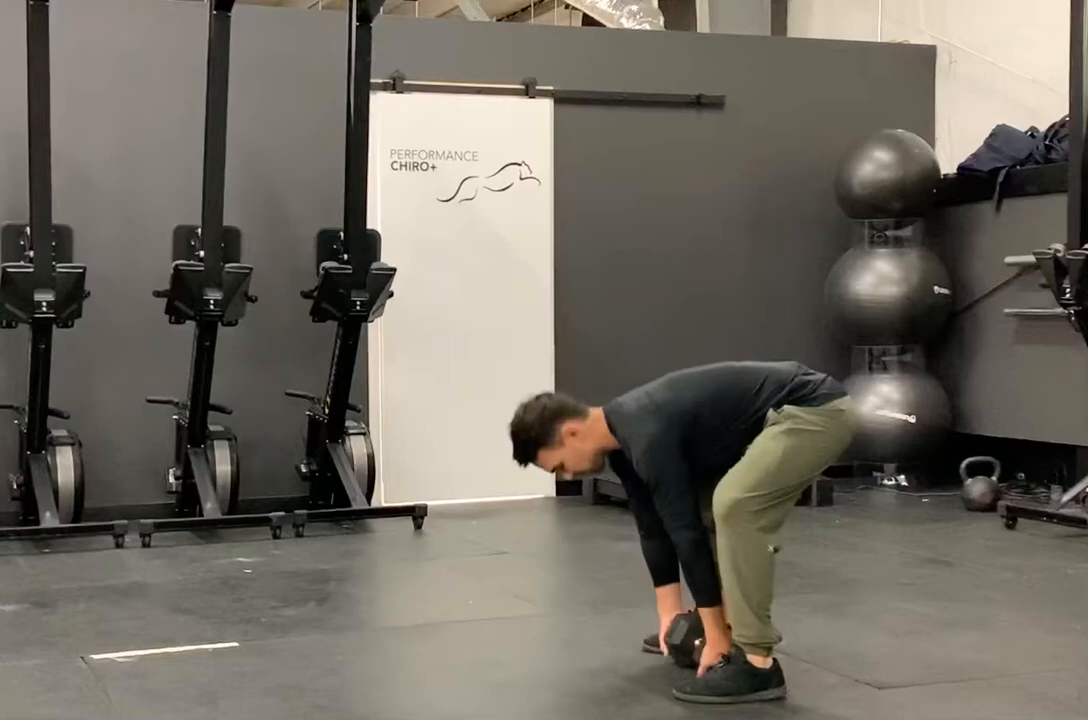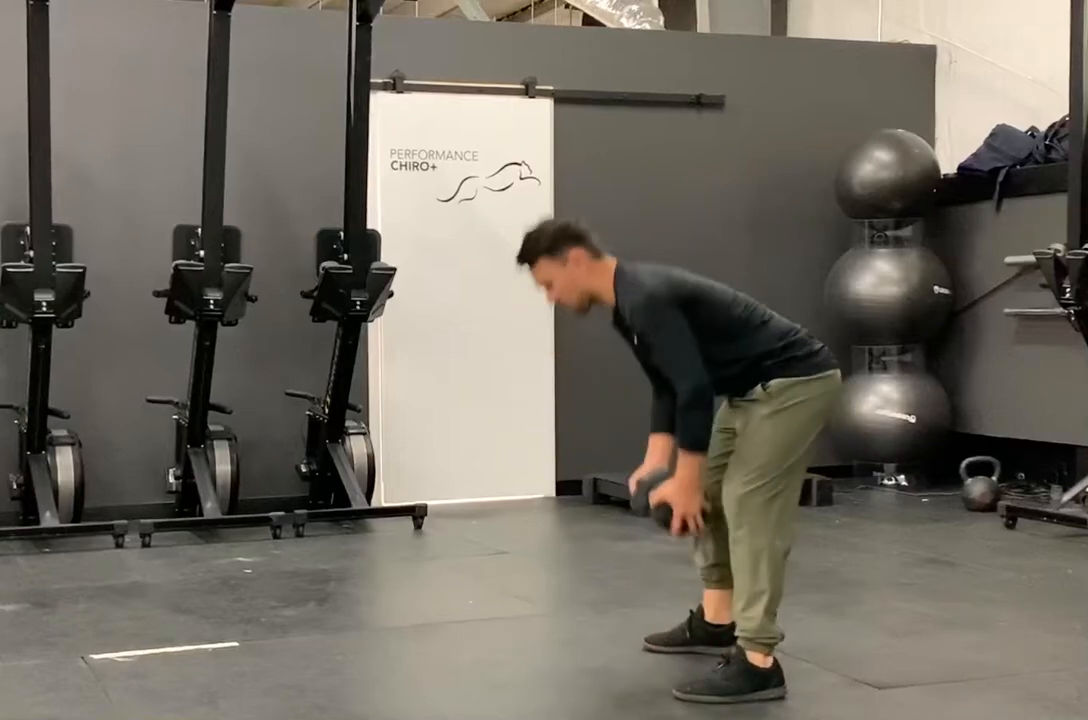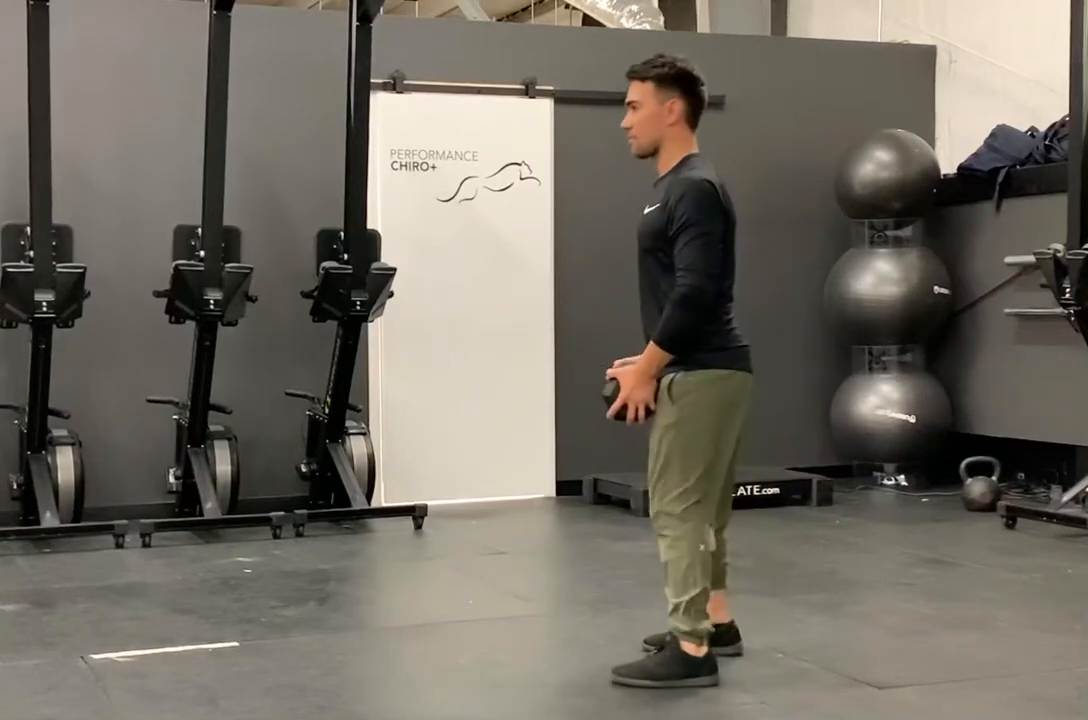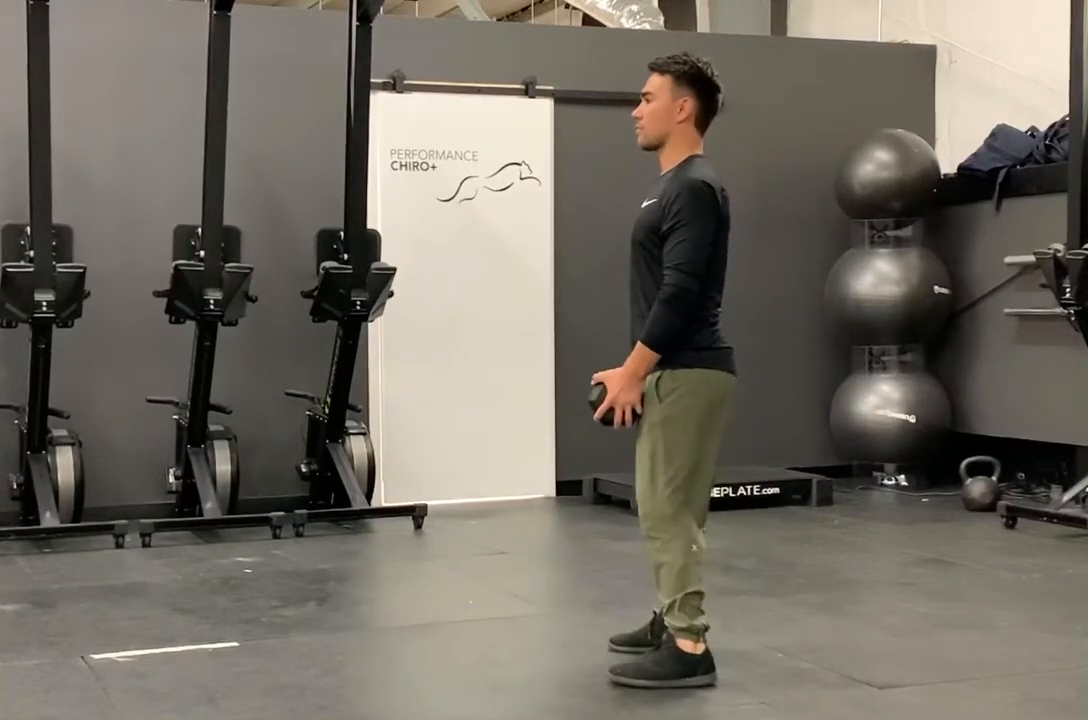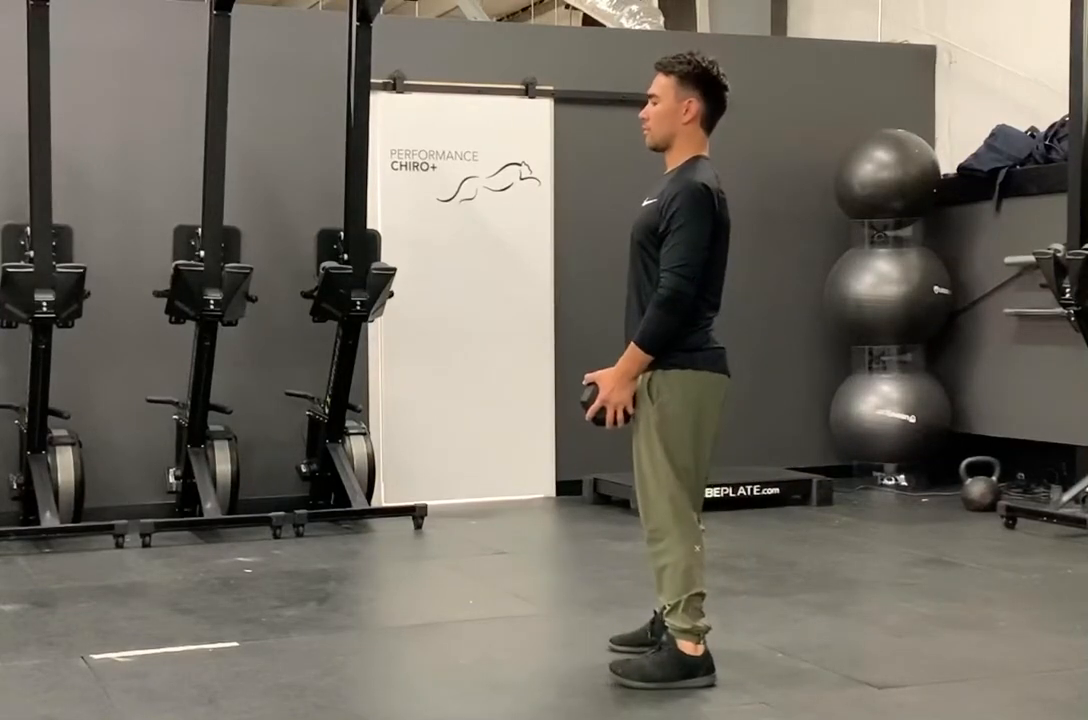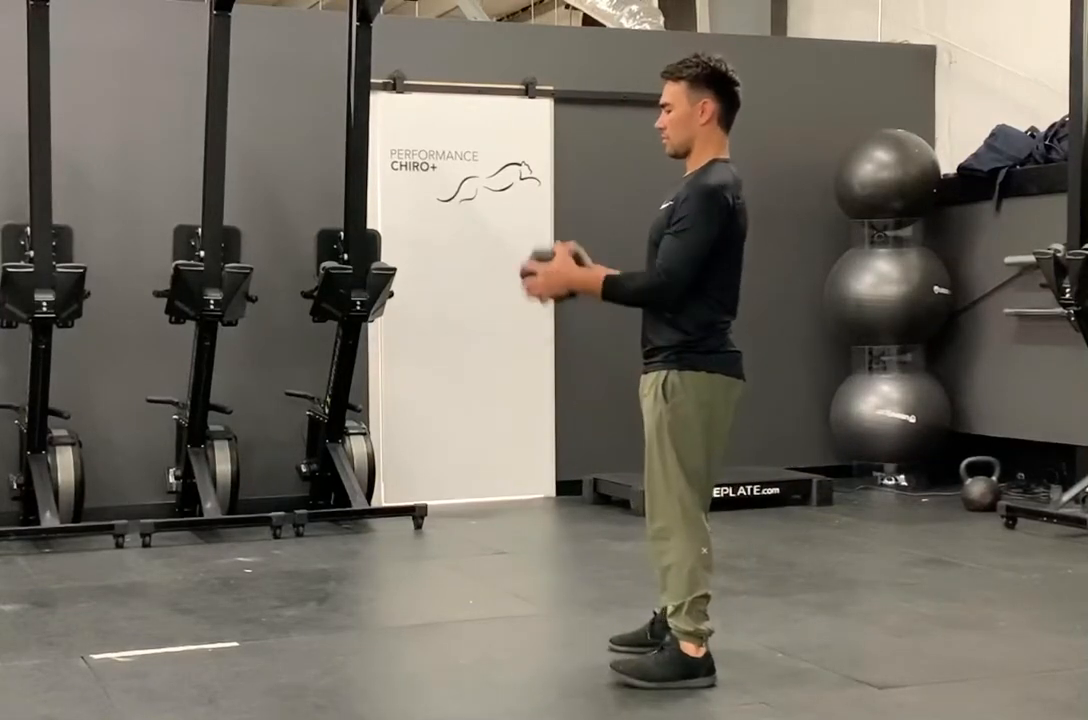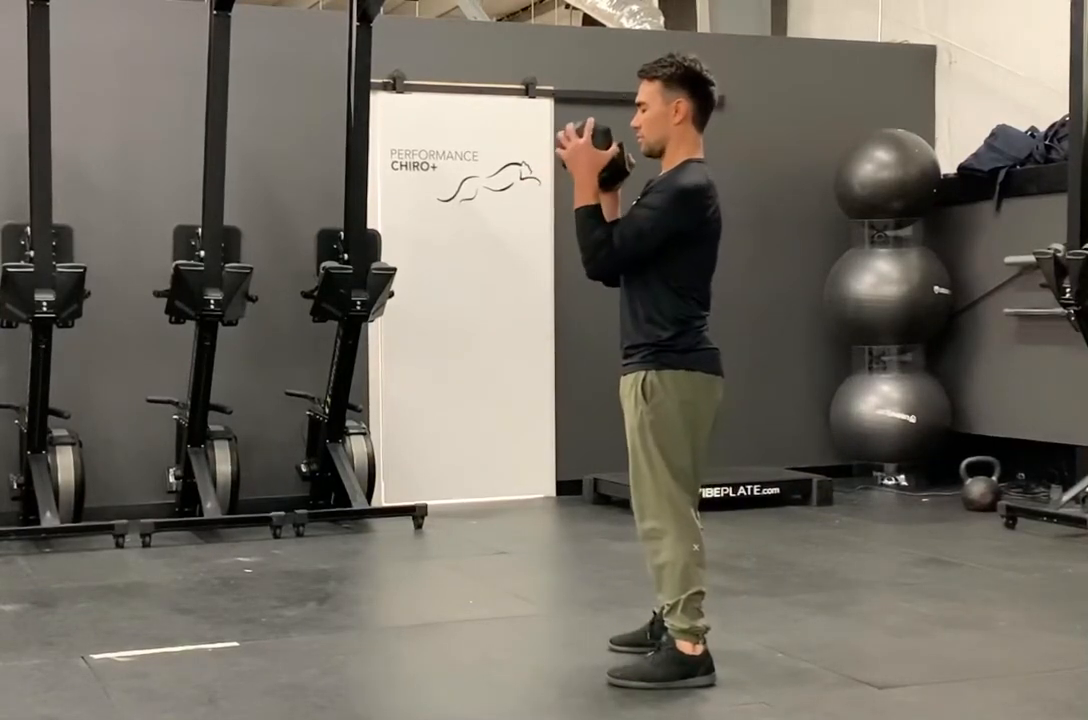
dt=0.5s
person 1, frame 1
left shoulder: (649, 439)
right shoulder: (623, 439)
left elbow: (688, 536)
right elbow: (653, 529)
left wrist: (717, 636)
right wrist: (669, 610)
left hip: (816, 410)
right hip: (789, 411)
left knee: (736, 507)
right knee: (702, 502)
left ankle: (756, 662)
right ankle: (727, 625)
person 1, frame 2
left shoulder: (648, 300)
right shoulder: (630, 308)
left elbow: (694, 391)
right elbow: (667, 389)
left wrist: (685, 482)
right wrist: (656, 460)
left hip: (796, 378)
right hip: (756, 386)
left knee: (748, 501)
right knee: (708, 500)
left ankle: (758, 664)
right ankle: (714, 618)
person 1, frame 3
left shoulder: (694, 188)
right shoulder: (672, 187)
left elbow: (696, 293)
left wrist: (645, 369)
right wrist: (649, 358)
left hip: (701, 372)
right hip: (699, 368)
left knee: (677, 506)
right knee: (697, 504)
left ankle: (691, 649)
right ankle: (716, 621)
person 1, frame 4
left shoulder: (694, 187)
right shoulder: (674, 185)
left elbow: (681, 293)
left wrist: (631, 371)
right wrist: (636, 367)
left hip: (687, 372)
right hip: (674, 368)
left knee: (667, 507)
right knee: (666, 503)
left ankle: (687, 649)
right ankle: (673, 620)
person 1, frame 5
left shoulder: (694, 190)
right shoulder: (676, 185)
left elbow: (677, 296)
left wrist: (623, 371)
right wrist: (630, 368)
left hip: (679, 373)
right hip: (668, 370)
left knee: (670, 510)
right knee: (664, 506)
left ankle: (688, 648)
right ankle: (673, 621)
person 1, frame 6
left shoulder: (711, 190)
right shoulder: (701, 188)
left elbow: (664, 284)
left wrist: (578, 279)
right wrist: (588, 271)
left hip: (690, 372)
right hip: (679, 367)
left knee: (678, 511)
right knee: (673, 507)
left ankle: (689, 649)
right ankle: (676, 620)
person 1, frame 7
left shoulder: (685, 188)
right shoulder: (674, 185)
left elbow: (603, 262)
right elbow: (620, 258)
left wrist: (584, 180)
right wrist: (603, 188)
left hip: (668, 370)
right hip: (661, 365)
left knee: (667, 510)
right knee: (661, 506)
left ankle: (687, 649)
right ankle: (672, 620)
